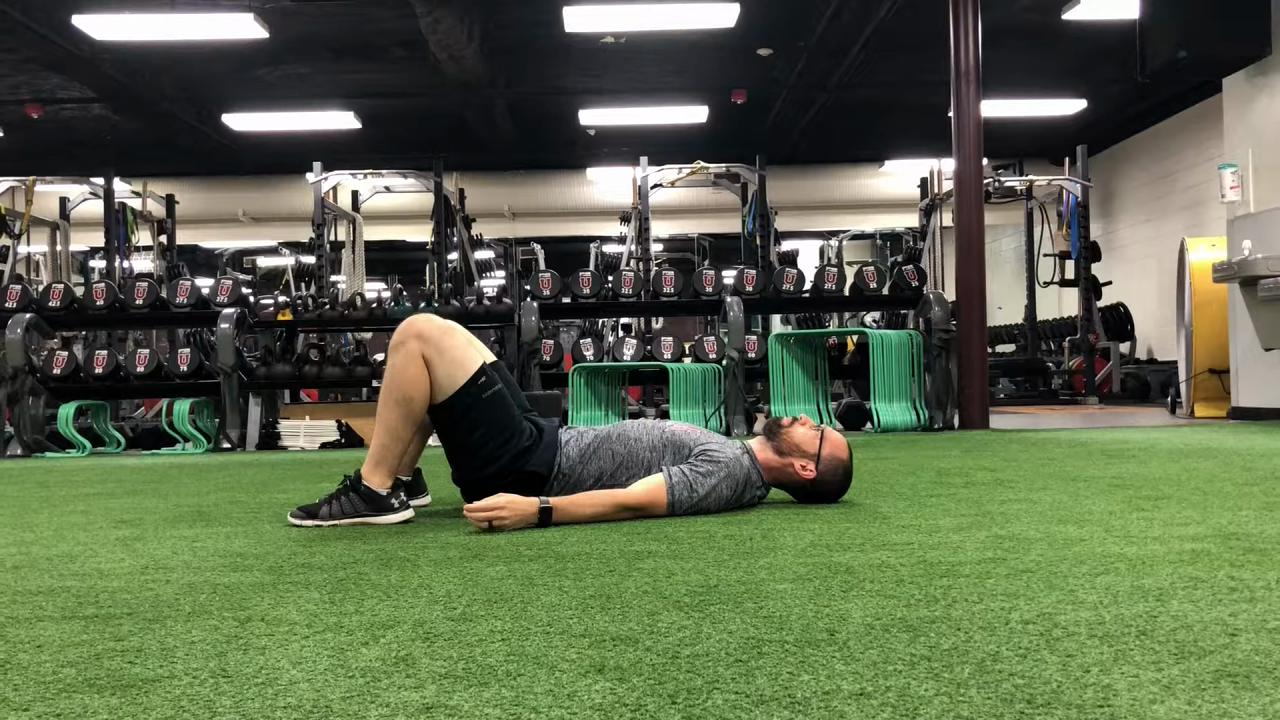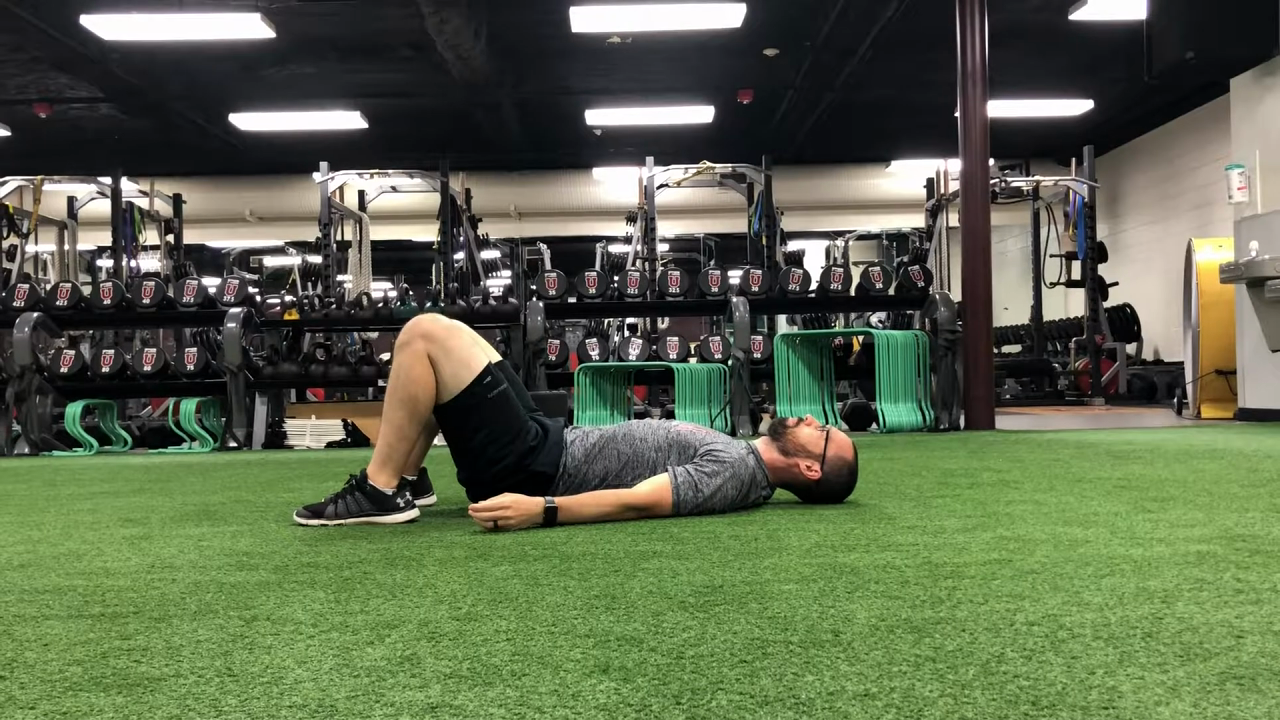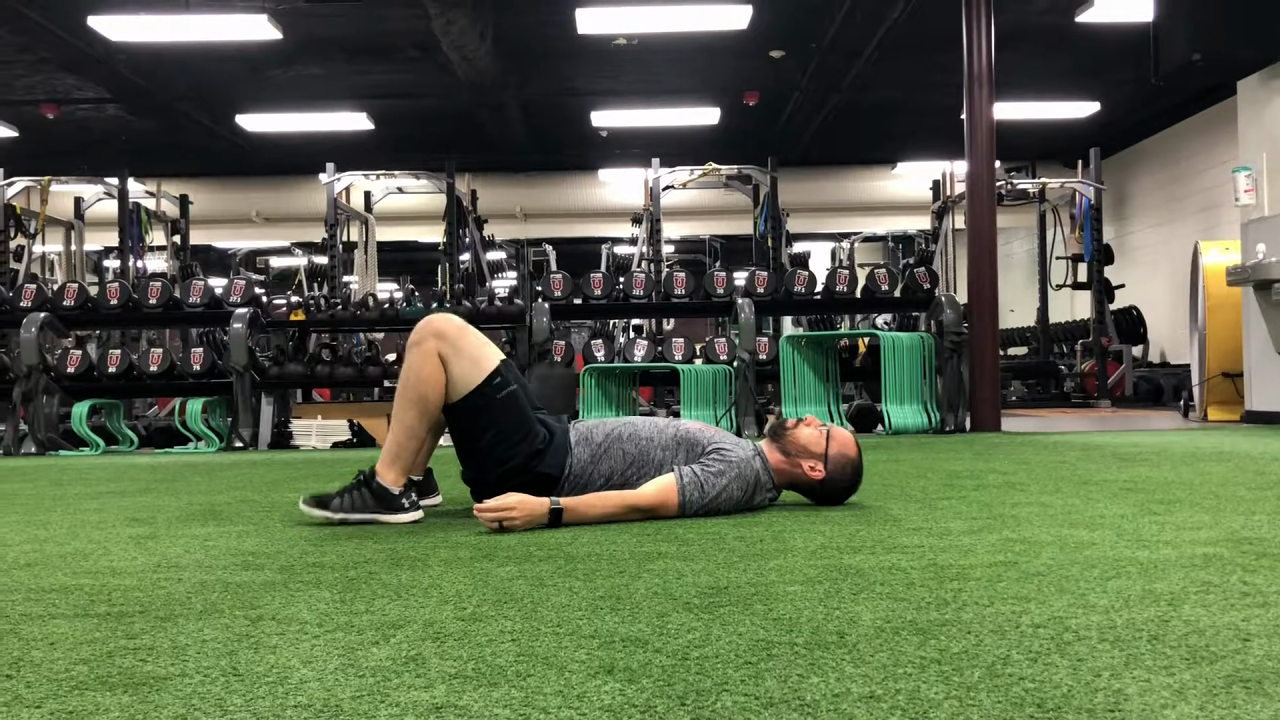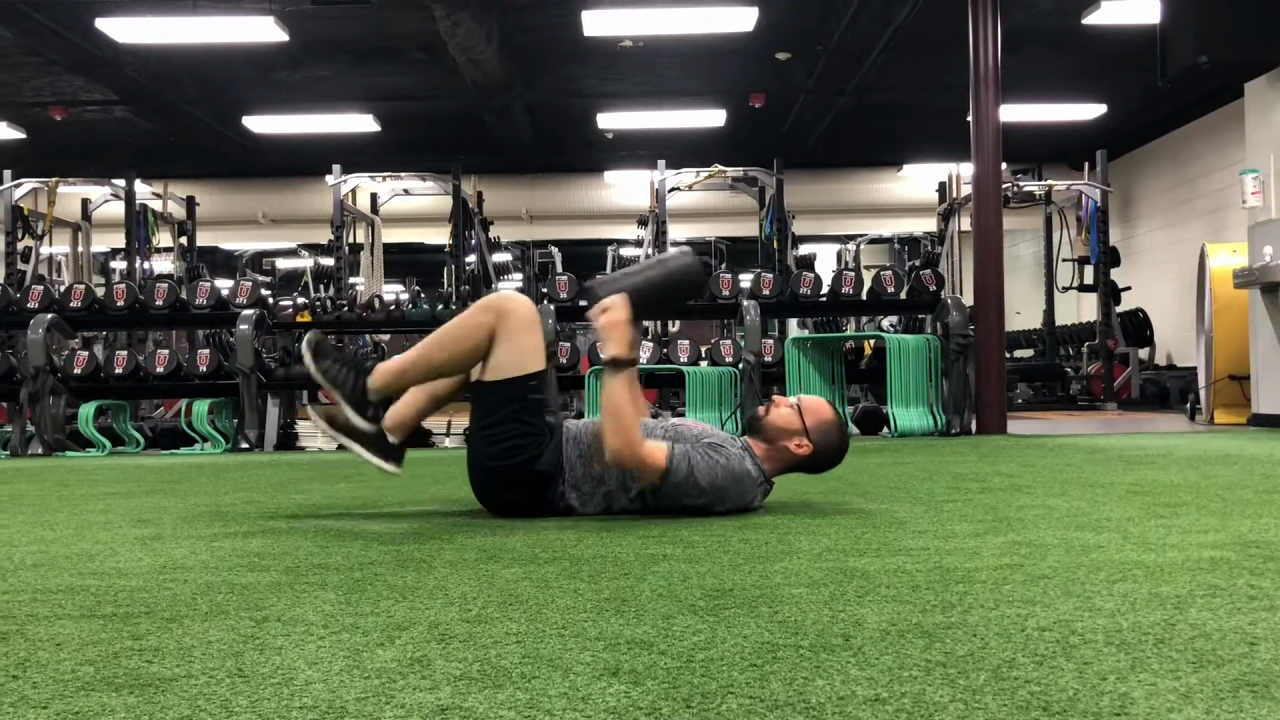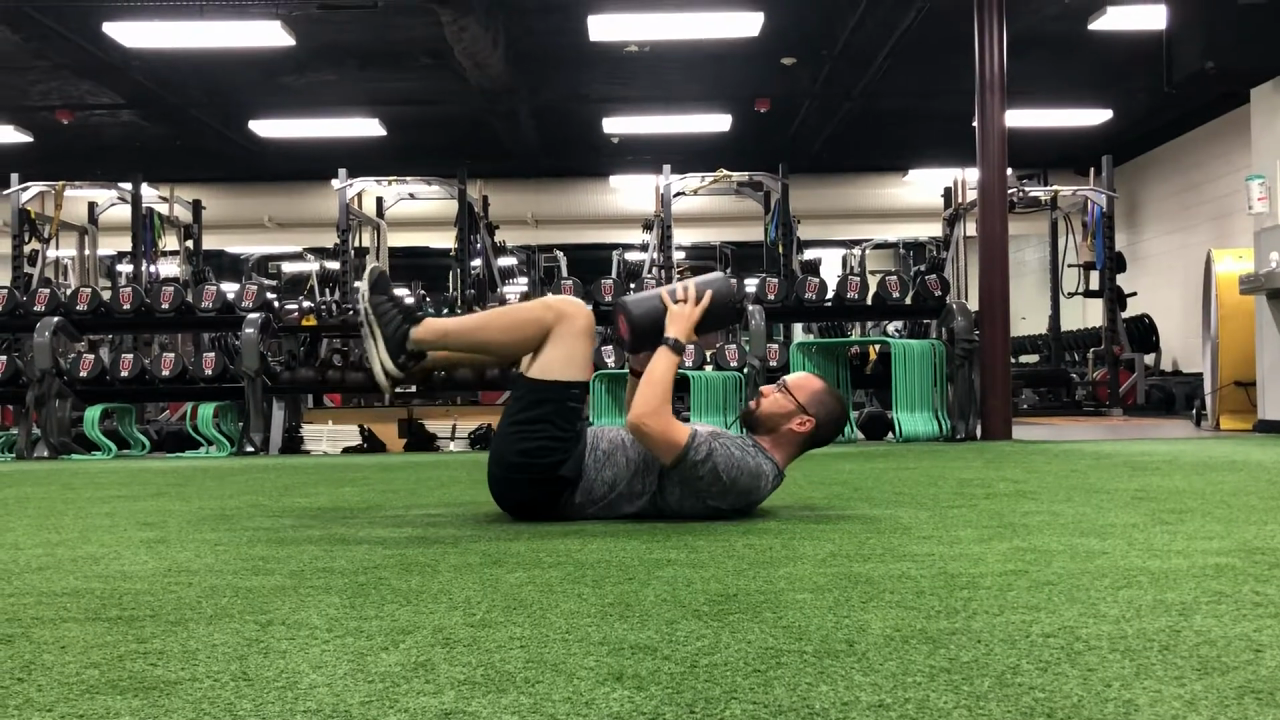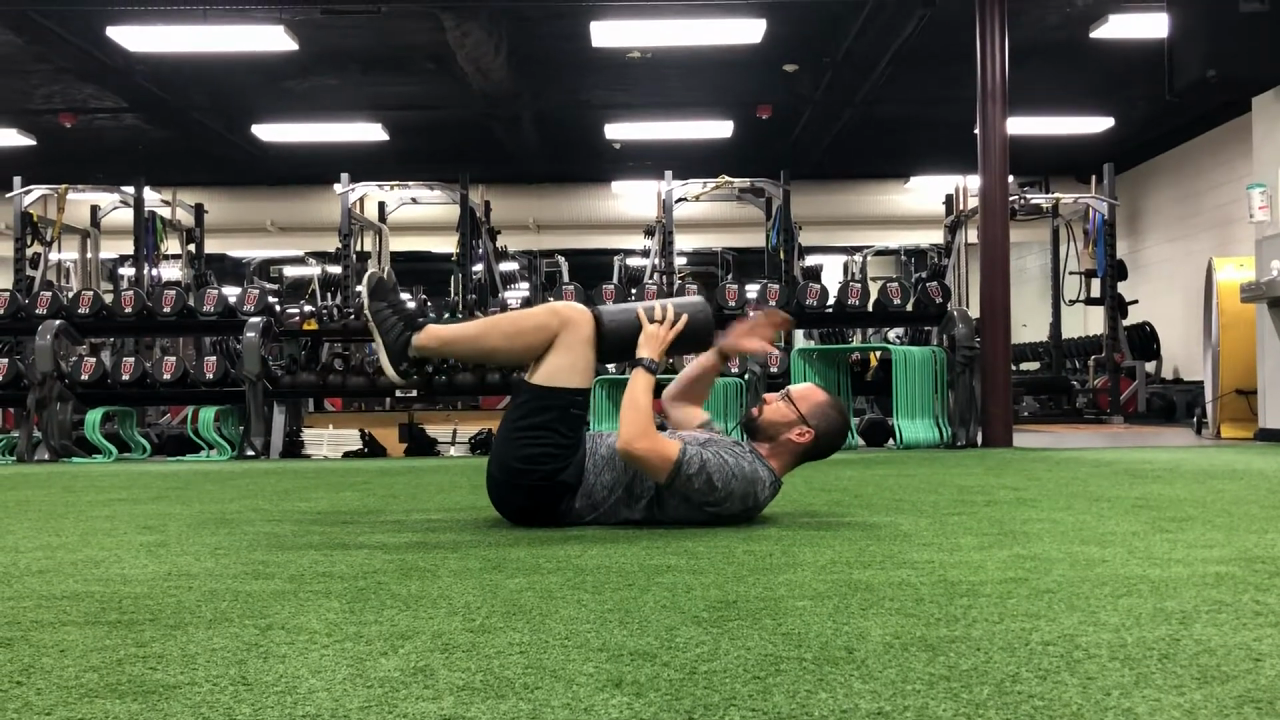
dt=0.4s
person 1, frame 1
left shoulder: (730, 472)
right shoulder: (731, 455)
left elbow: (630, 502)
left wrist: (534, 509)
left hip: (523, 468)
right hip: (545, 444)
left knee: (419, 334)
right knee: (437, 336)
left ankle: (376, 491)
right ankle: (400, 477)
person 1, frame 2
left shoulder: (735, 471)
right shoulder: (734, 454)
left elbow: (635, 501)
left wrist: (540, 508)
left hip: (530, 467)
right hip: (552, 442)
left knee: (424, 334)
right knee: (442, 335)
left ankle: (381, 490)
right ankle: (406, 477)
person 1, frame 3
left shoulder: (741, 473)
right shoulder: (742, 457)
left elbow: (639, 503)
left wrist: (545, 509)
left hip: (537, 468)
right hip: (560, 442)
left knee: (436, 332)
right knee: (451, 346)
left ankle: (387, 487)
right ankle: (410, 480)
person 1, frame 4
left shoulder: (730, 473)
right shoulder: (732, 458)
left elbow: (623, 450)
right elbow: (641, 434)
left wrist: (617, 352)
right wrist: (622, 350)
left hip: (525, 475)
right hip: (546, 459)
left knee: (510, 307)
right knee: (490, 336)
left ankle: (368, 392)
right ankle: (382, 430)
person 1, frame 5
left shoulder: (745, 470)
right shoulder: (743, 455)
left elbow: (645, 424)
right elbow: (649, 423)
left wrist: (675, 338)
right wrist: (644, 361)
left hip: (538, 477)
right hip: (547, 474)
left knee: (568, 313)
right knee: (546, 334)
left ankle: (408, 337)
right ankle: (410, 357)
person 1, frame 6
left shoulder: (740, 478)
right shoulder: (738, 458)
left elbow: (635, 444)
right elbow: (677, 399)
left wrist: (647, 357)
right wrist: (726, 350)
left hip: (538, 482)
right hip: (545, 478)
left knee: (571, 318)
right knee: (557, 333)
left ankle: (411, 344)
right ankle: (417, 339)
